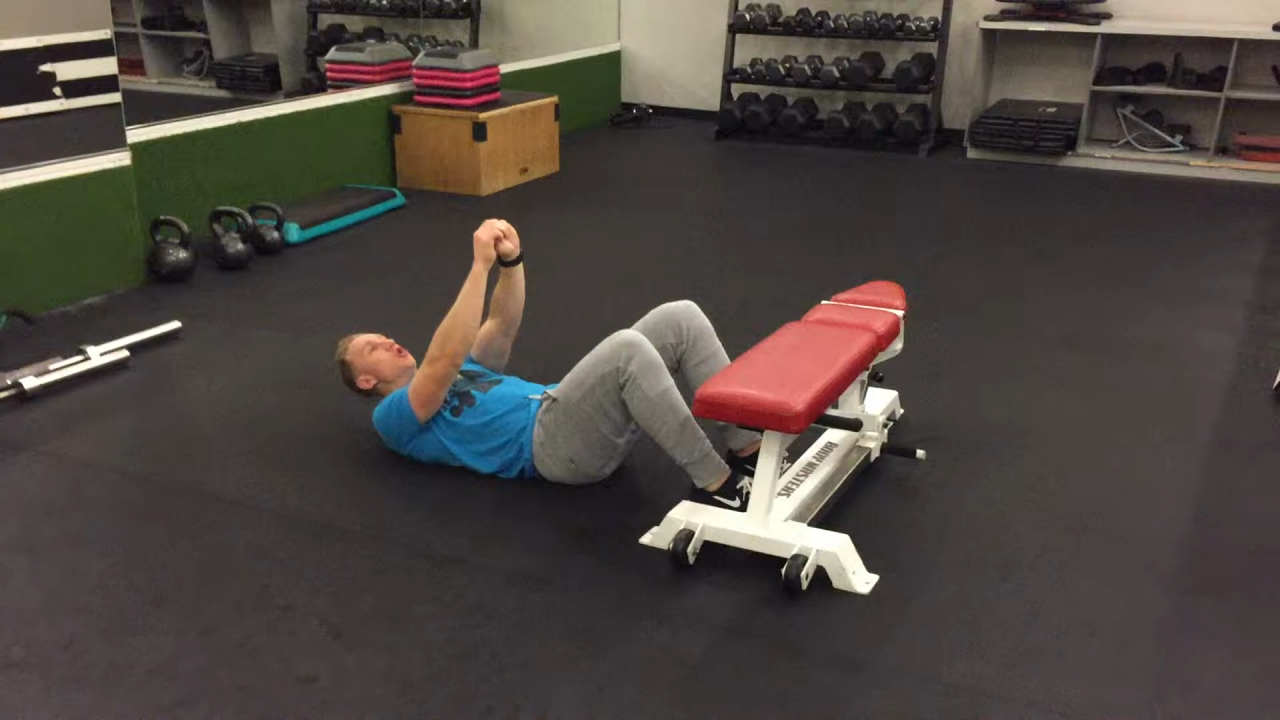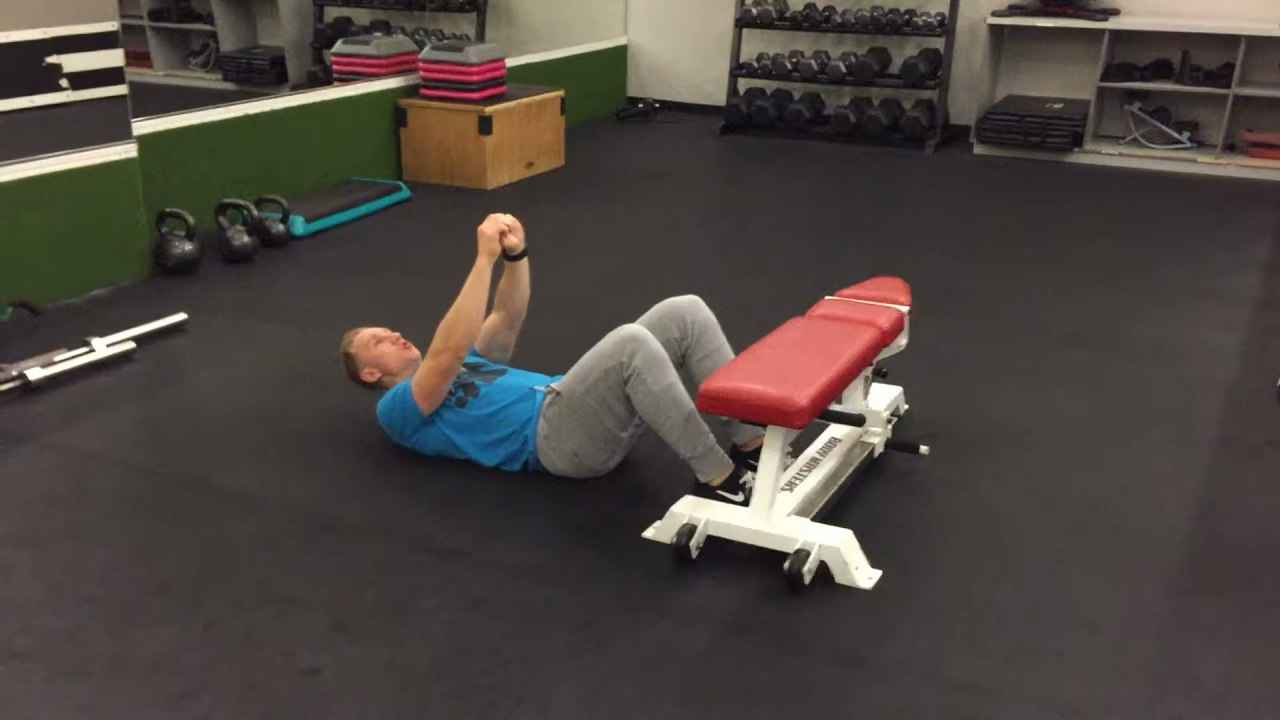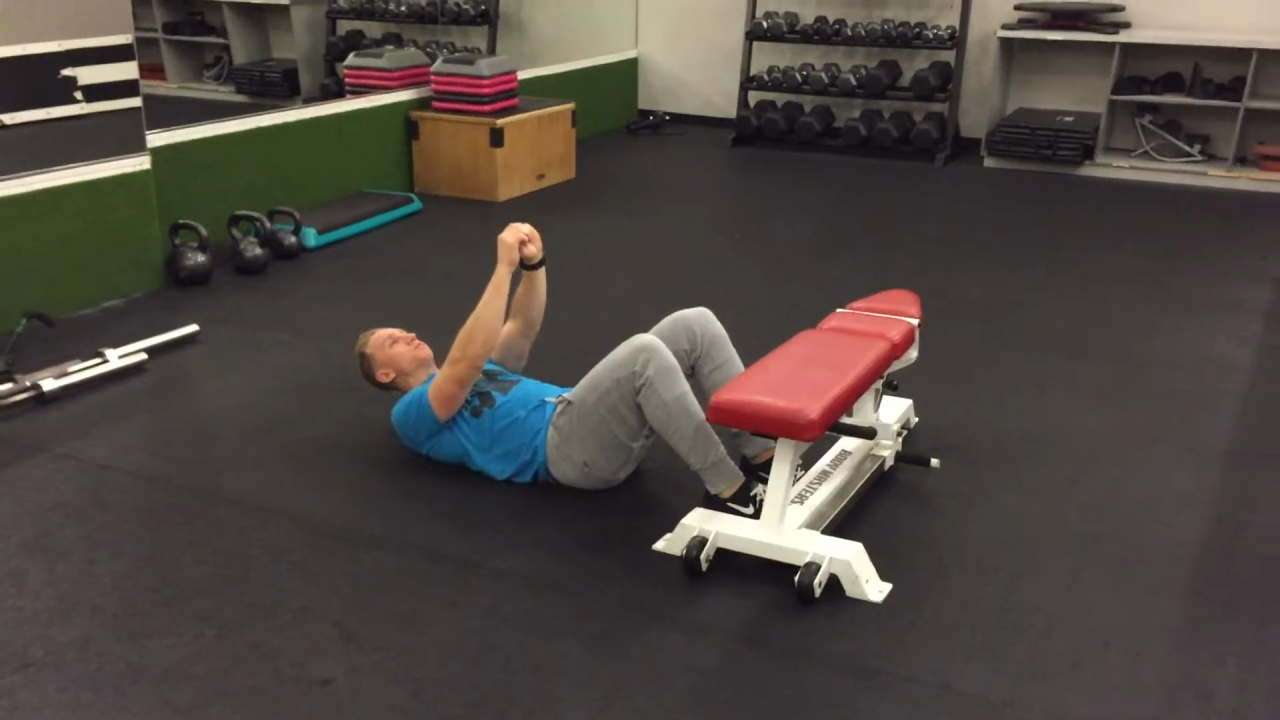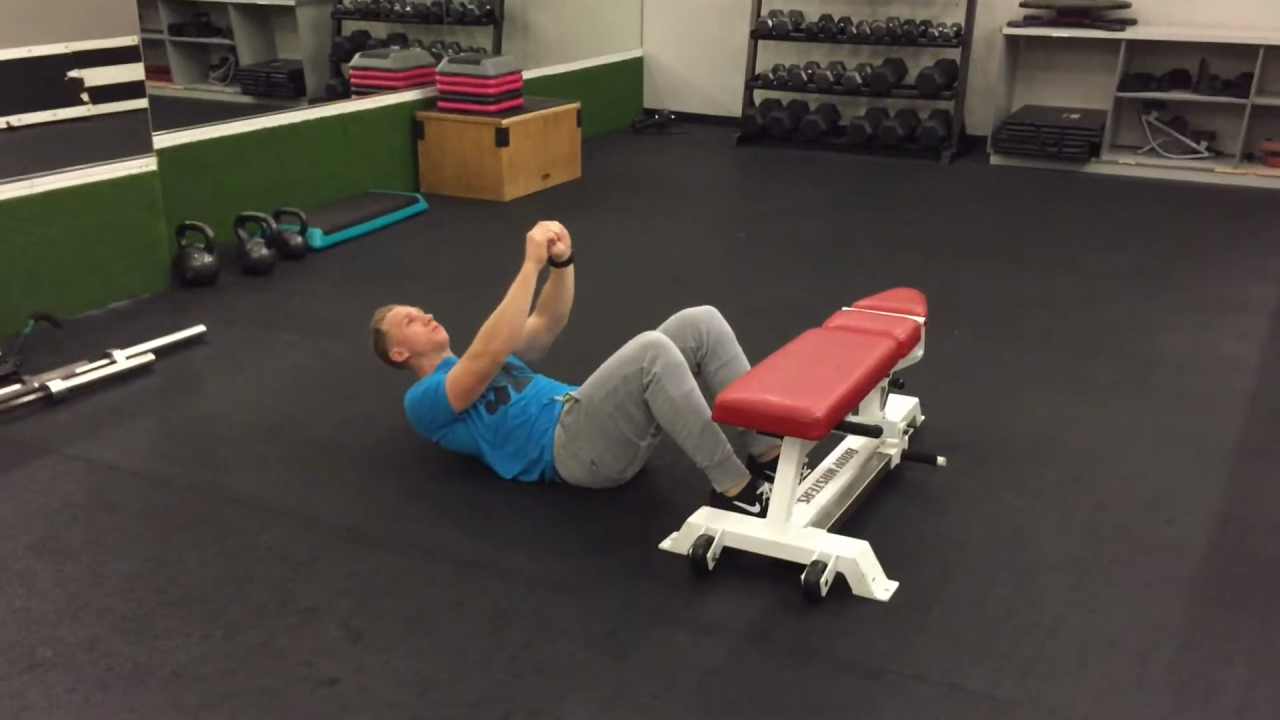
dt=0.3s
person 1, frame 1
left shoulder: (457, 377)
right shoulder: (395, 418)
left elbow: (502, 328)
right elbow: (445, 358)
left wrist: (510, 260)
right wrist: (480, 265)
left hip: (567, 413)
right hip: (551, 445)
left knee: (680, 318)
right knee: (628, 347)
left ankle: (748, 450)
right ankle: (715, 484)
person 1, frame 2
left shoulder: (468, 366)
right shoulder: (400, 411)
left elbow: (506, 322)
right elbow: (447, 351)
left wrist: (514, 254)
right wrist: (484, 258)
left hip: (573, 406)
right hip: (553, 437)
left knee: (685, 313)
right knee: (633, 342)
left ankle: (751, 445)
right ankle: (718, 479)
person 1, frame 3
left shoulder: (471, 382)
right shoulder: (413, 416)
left elbow: (522, 329)
right elbow: (466, 360)
left wrist: (533, 263)
right wrist: (503, 268)
left hip: (588, 419)
right hip: (565, 448)
left knee: (695, 325)
right knee: (645, 353)
left ankle: (760, 457)
right ankle: (728, 491)
person 1, frame 4
left shoulder: (476, 367)
right shoulder: (424, 402)
left elbow: (548, 323)
right elbow: (490, 354)
left wrist: (561, 260)
right wrist: (531, 264)
left hip: (592, 422)
right hip: (572, 448)
left knee: (700, 323)
right knee: (652, 349)
left ankle: (766, 456)
right ankle: (734, 489)
